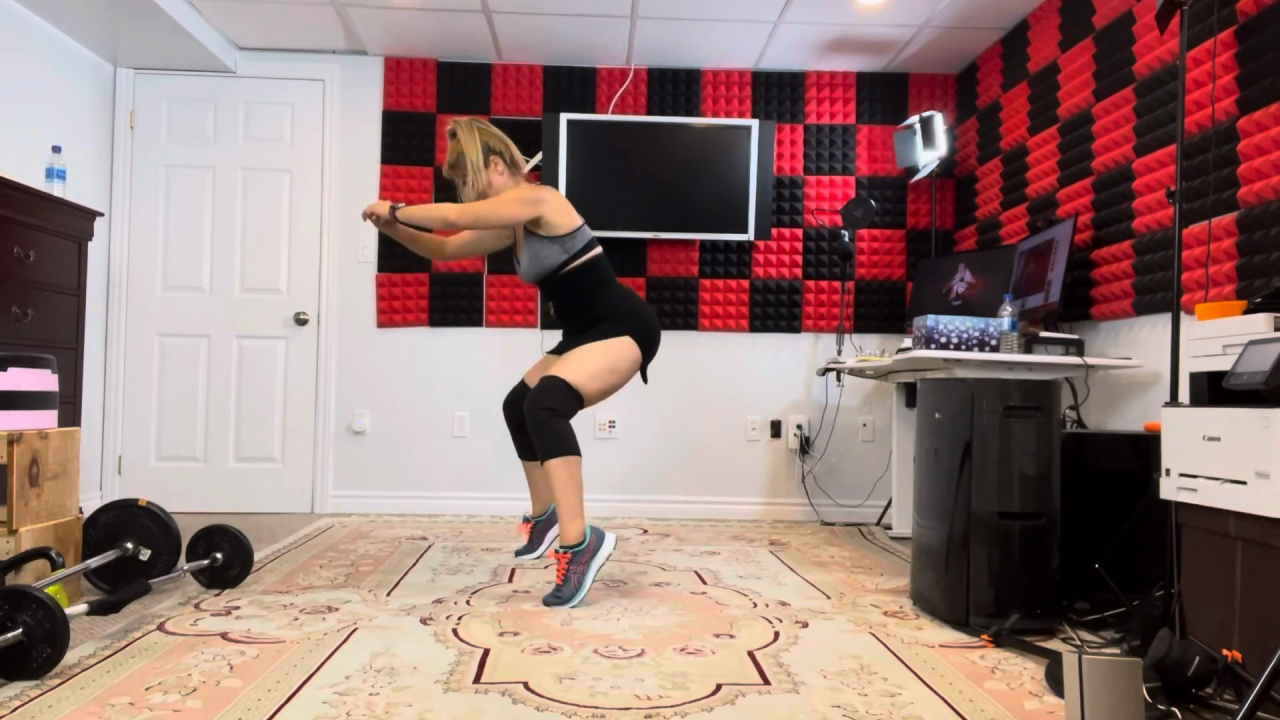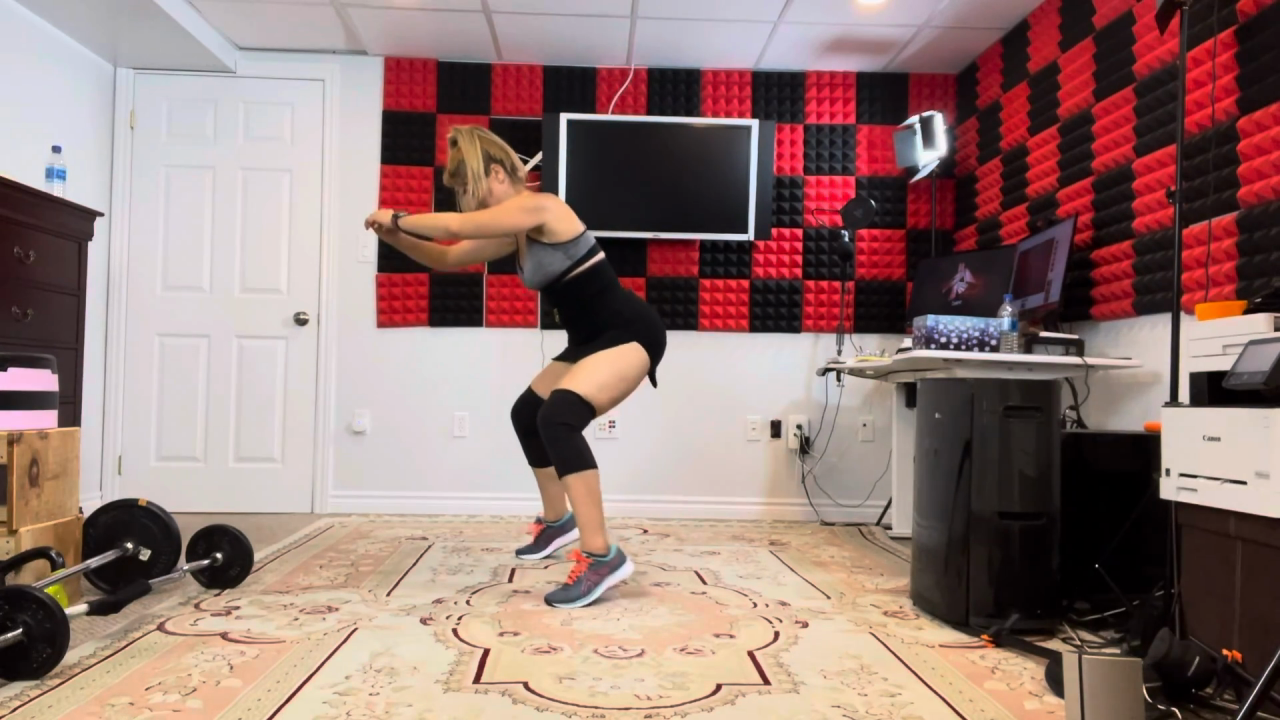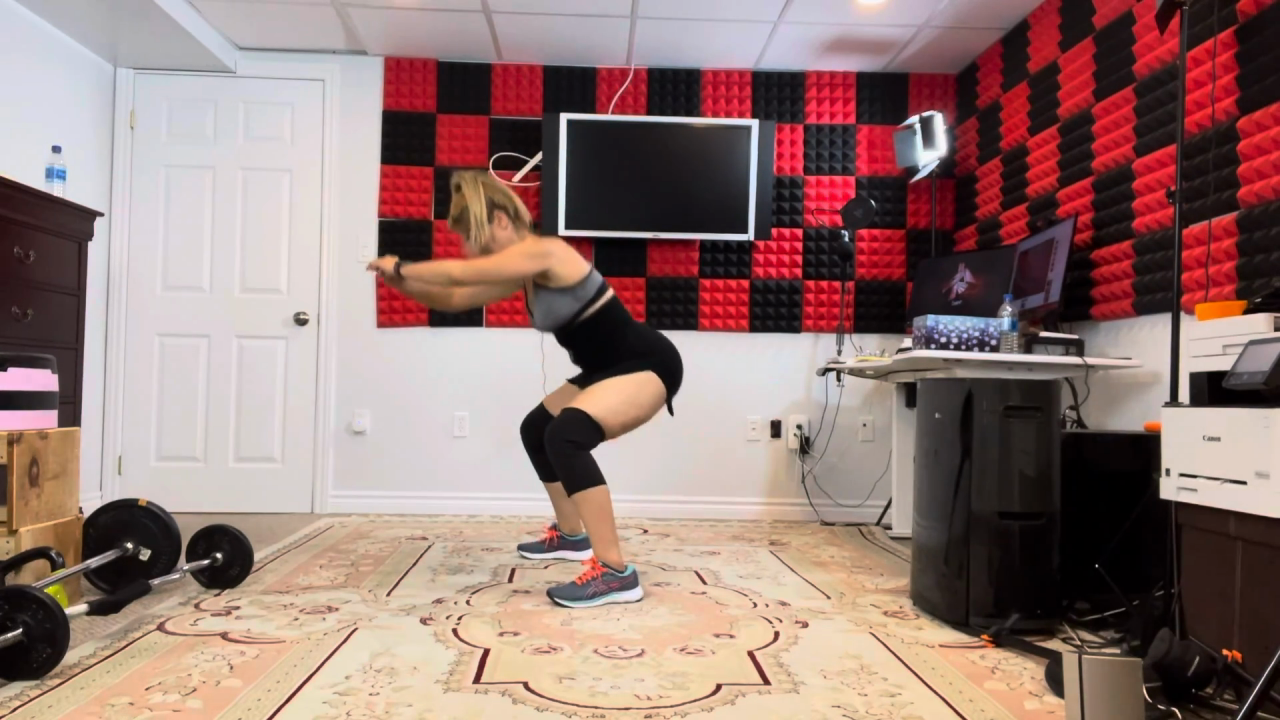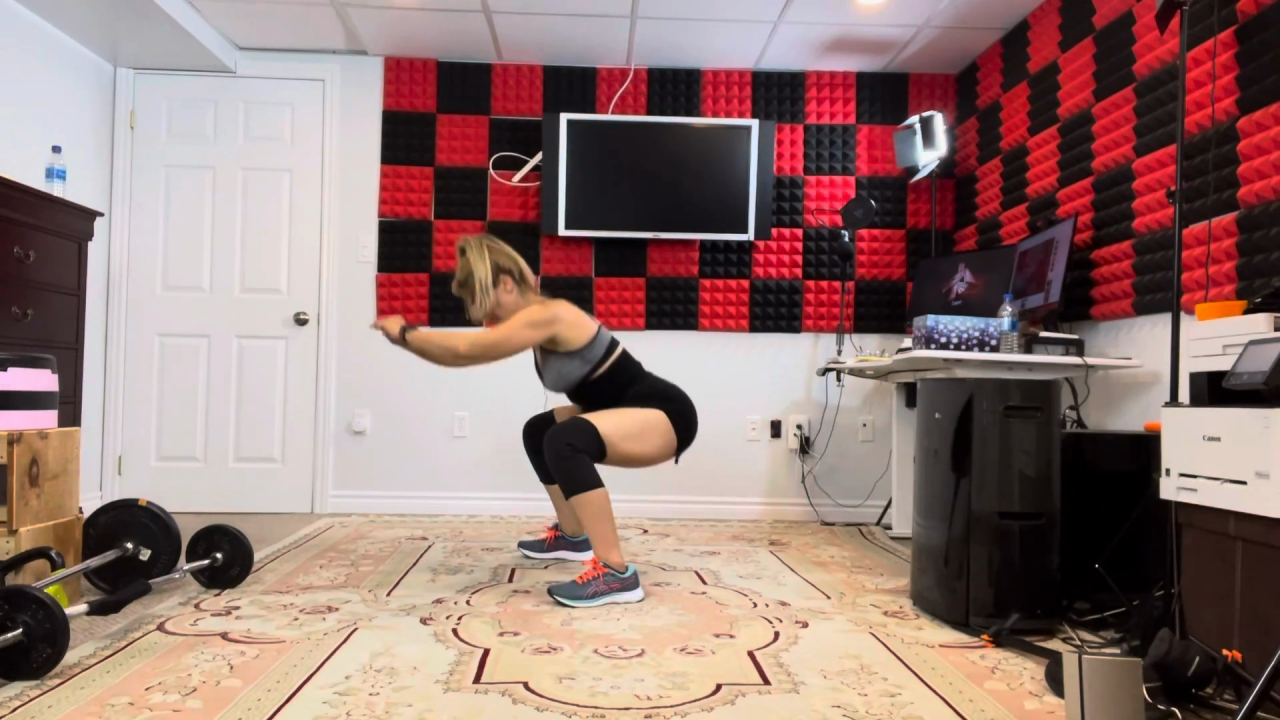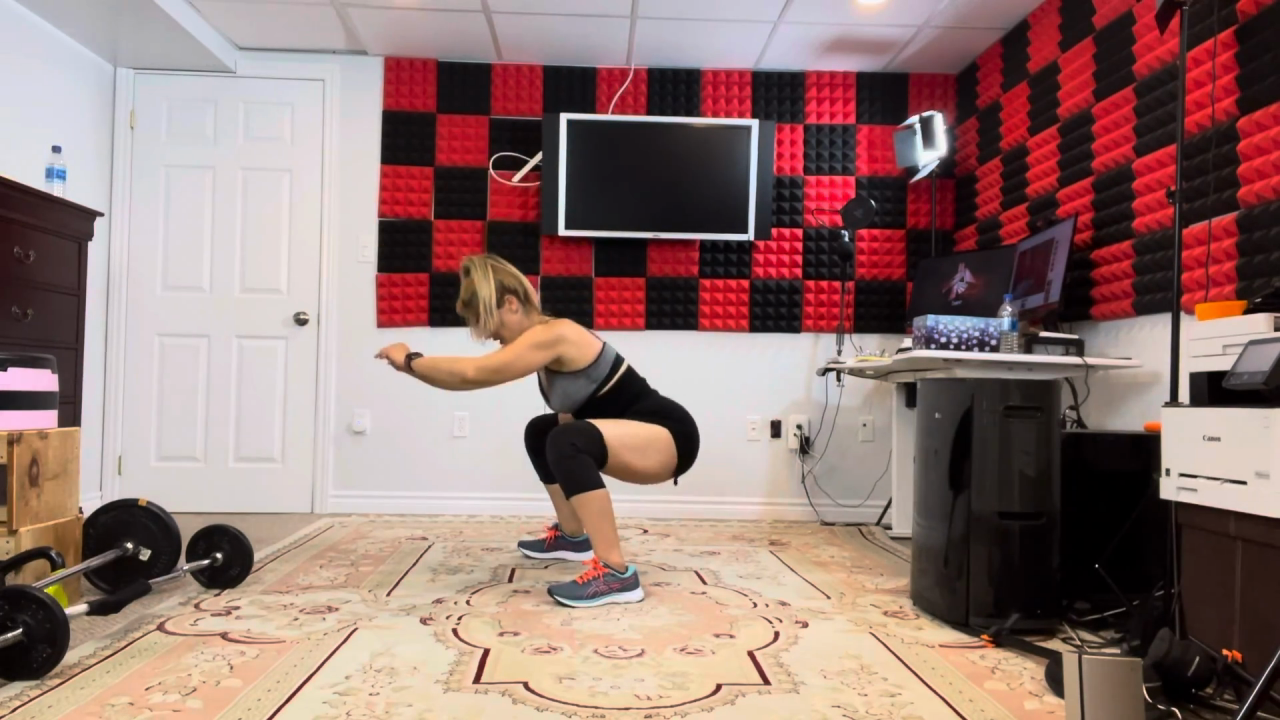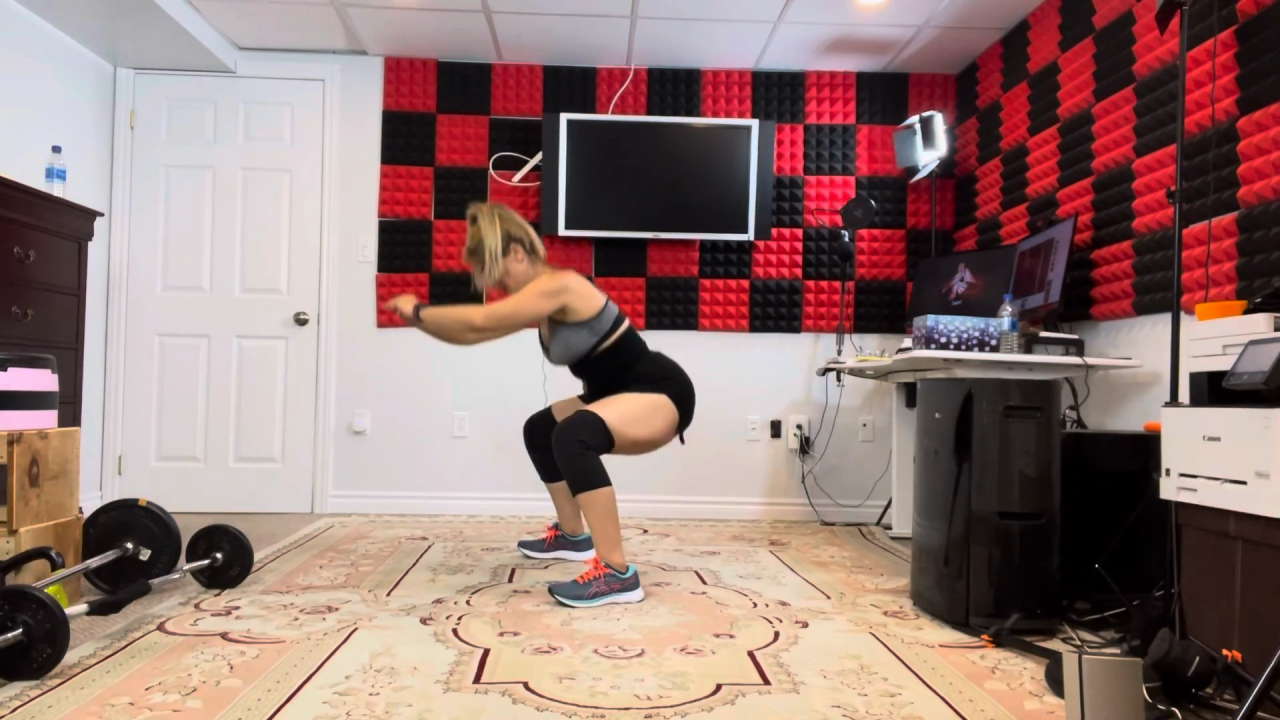
dt=0.2s
person 1, frame 1
left shoulder: (538, 199)
right shoulder: (514, 222)
left elbow: (454, 216)
right elbow: (447, 248)
left wrist: (395, 210)
right wrist: (393, 226)
left hip: (624, 327)
right hip: (590, 331)
left knee: (545, 405)
right knee: (519, 406)
left ankle: (579, 540)
right ankle: (544, 517)
person 1, frame 2
left shoulder: (539, 207)
right shoulder: (517, 230)
left elbow: (456, 226)
right elbow: (449, 257)
left wrist: (397, 220)
right wrist: (396, 234)
left hip: (631, 332)
right hip: (595, 337)
left knee: (559, 418)
right knee: (529, 413)
left ankle: (600, 555)
right ankle: (557, 522)
person 1, frame 3
left shoulder: (543, 251)
right shoulder: (526, 270)
left elbow: (460, 274)
right elbow: (454, 298)
left wrist: (400, 270)
right wrist: (402, 279)
left hip: (650, 366)
right hip: (615, 369)
left knee: (566, 435)
right knee: (537, 428)
left ankle: (615, 572)
right ankle: (572, 535)
person 1, frame 4
left shoulder: (549, 316)
right shoulder: (533, 321)
left elbow: (468, 347)
right elbow: (467, 352)
left wrist: (406, 333)
right wrist: (410, 336)
left hip: (665, 415)
right hip: (633, 415)
left knee: (564, 441)
right knee: (539, 433)
left ankle: (616, 574)
right ankle: (572, 536)
person 1, frame 5
left shoulder: (556, 335)
right shoulder: (538, 341)
left elbow: (474, 374)
right elbow: (472, 375)
left wrist: (410, 360)
right wrist: (412, 362)
left hip: (668, 432)
right hip: (636, 428)
left knee: (566, 442)
right knee: (540, 434)
left ankle: (615, 573)
right ankle: (572, 535)
person 1, frame 6
left shoulder: (560, 285)
right shoulder: (541, 300)
left elbow: (480, 320)
right elbow: (474, 333)
left wrist: (419, 311)
right wrist: (420, 317)
left hip: (662, 391)
right hip: (625, 392)
left knee: (573, 437)
right knee: (540, 432)
left ankle: (616, 573)
right ankle: (573, 535)
